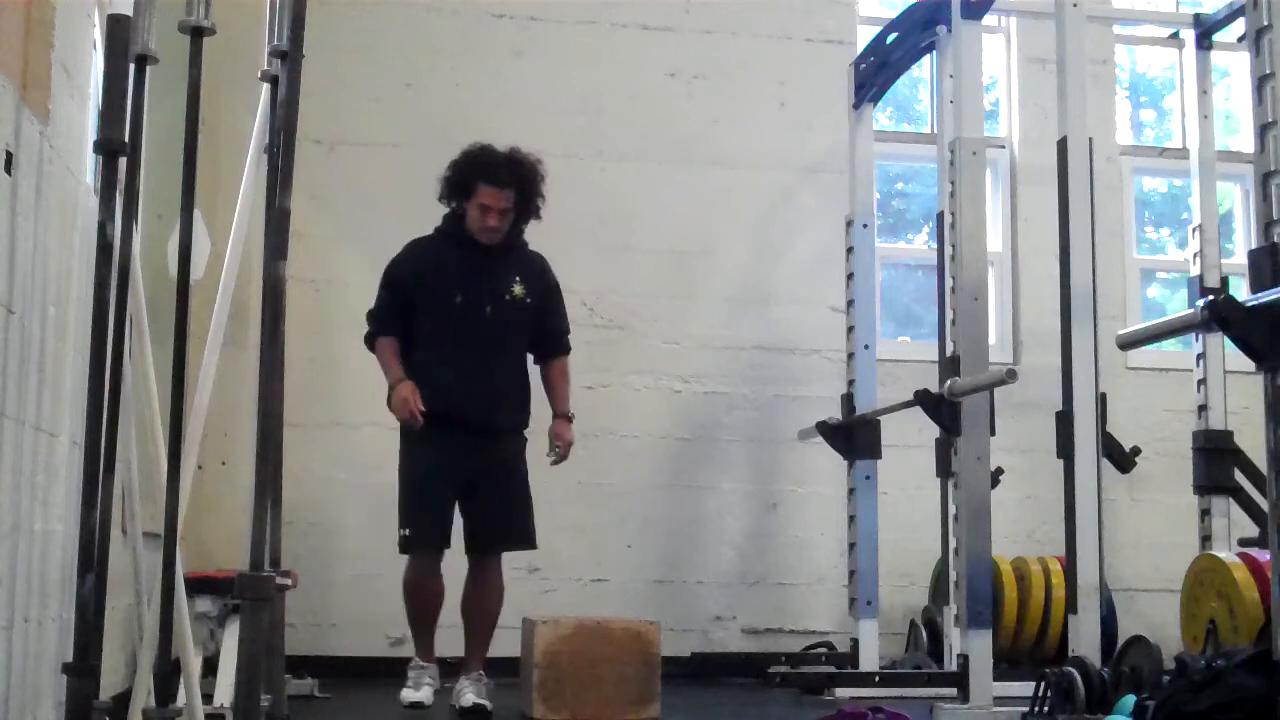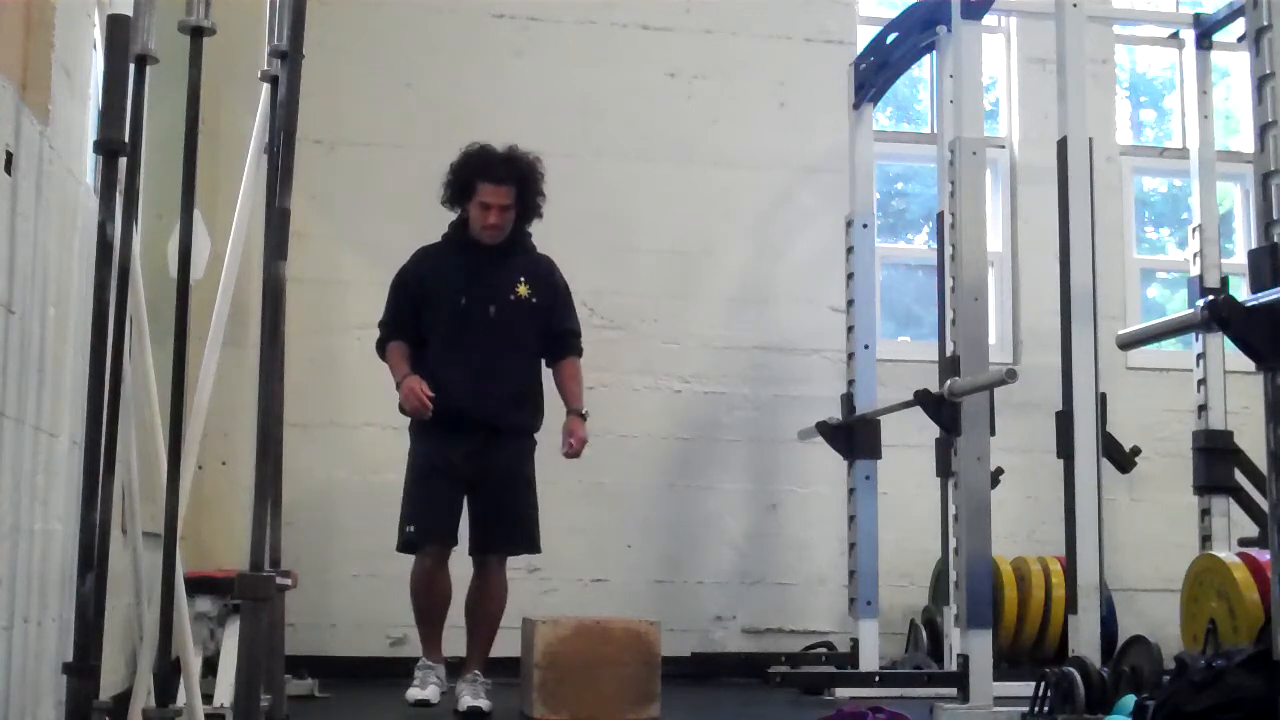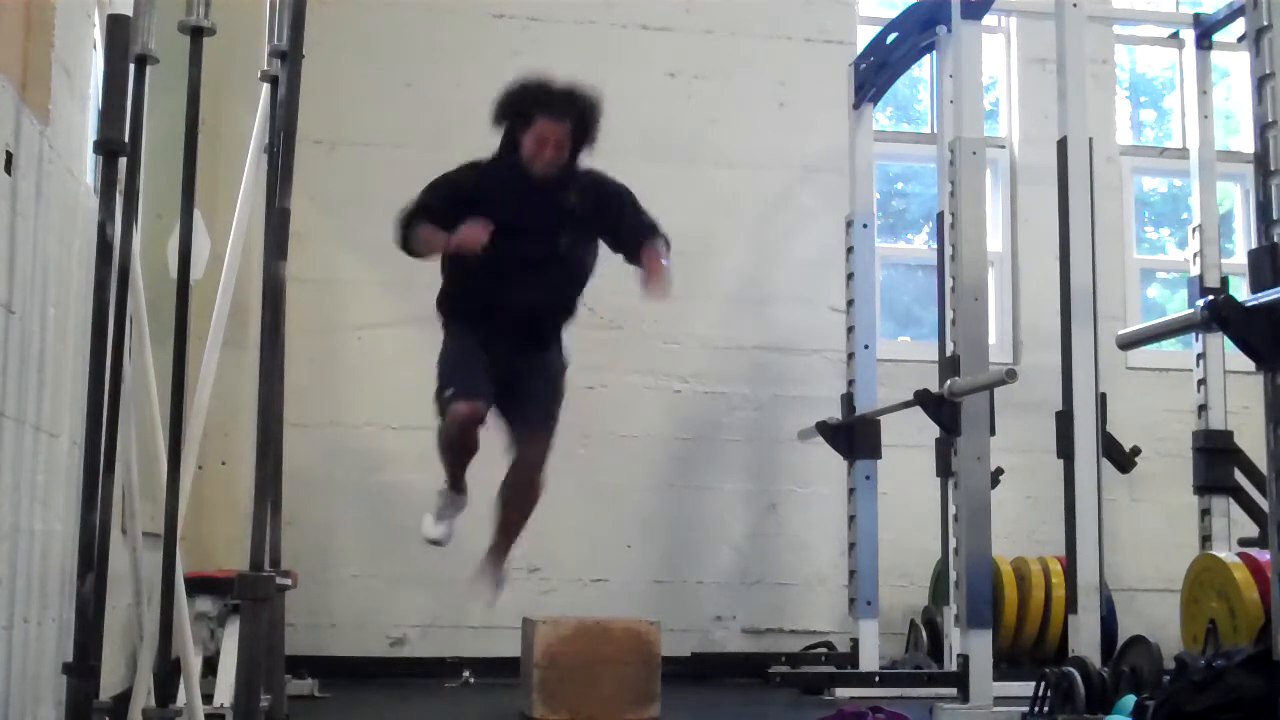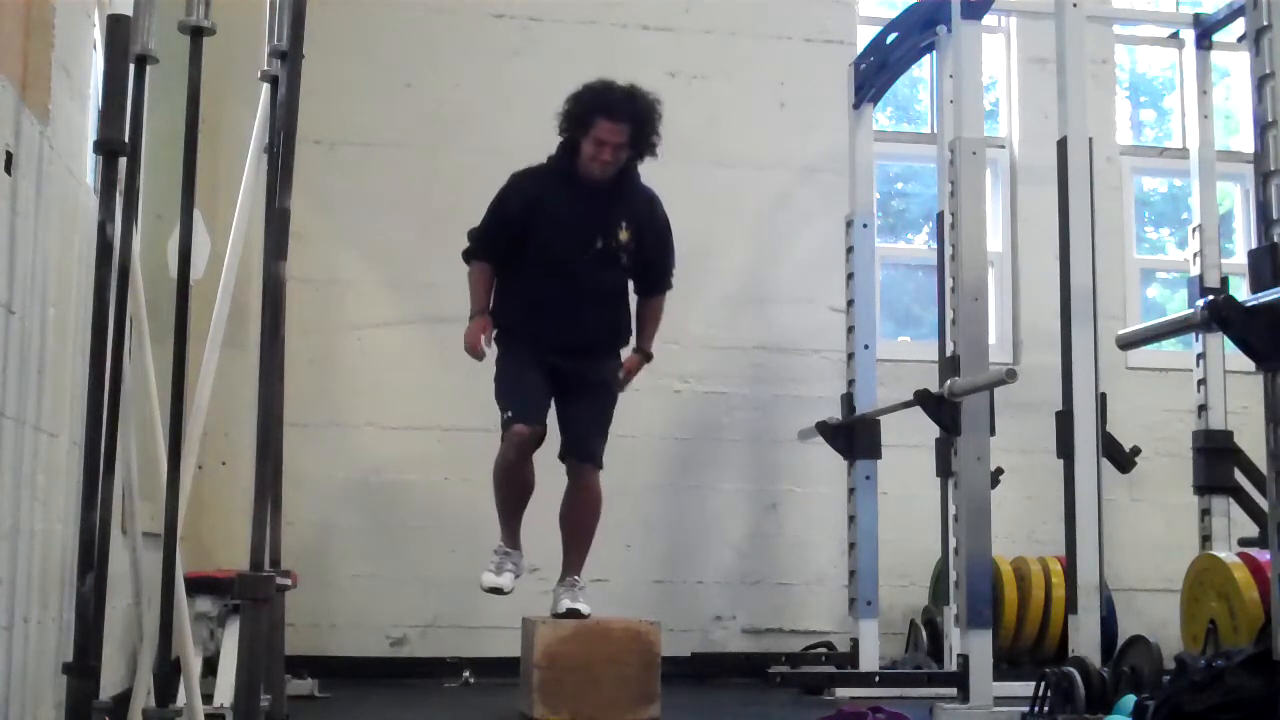
dt=1s
person 1, frame 1
left shoulder: (532, 270)
right shoulder: (419, 258)
left elbow: (553, 349)
right elbow: (383, 329)
left wrist: (562, 414)
right wrist: (398, 380)
left hip: (499, 438)
right hip: (430, 432)
left knee: (487, 558)
right knee: (424, 552)
right ankle: (423, 663)
person 1, frame 2
left shoulder: (539, 273)
right shoulder: (428, 265)
left elbow: (564, 348)
right elbow: (394, 333)
left wrist: (575, 411)
right wrist: (405, 376)
left hip: (508, 440)
right hip: (438, 435)
left knee: (491, 559)
right knee: (430, 550)
right ankle: (431, 662)
person 1, frame 3
left shoulder: (592, 192)
right shoulder: (477, 182)
left elbow: (644, 233)
right elbow: (412, 230)
left wrist: (654, 264)
right wrist: (448, 242)
left hip: (538, 344)
right hip: (475, 331)
left knee: (532, 455)
right knee: (463, 416)
left ankle: (495, 561)
right ankle: (453, 493)
person 1, frame 4
left shoulder: (643, 207)
right shoulder: (530, 188)
left elbow: (654, 285)
right elbow: (483, 252)
left wrist: (641, 349)
right wrist: (480, 314)
left hip: (594, 358)
right hip: (525, 345)
left knee: (584, 467)
right knee: (520, 436)
left ankle: (570, 583)
right ankle: (509, 548)
